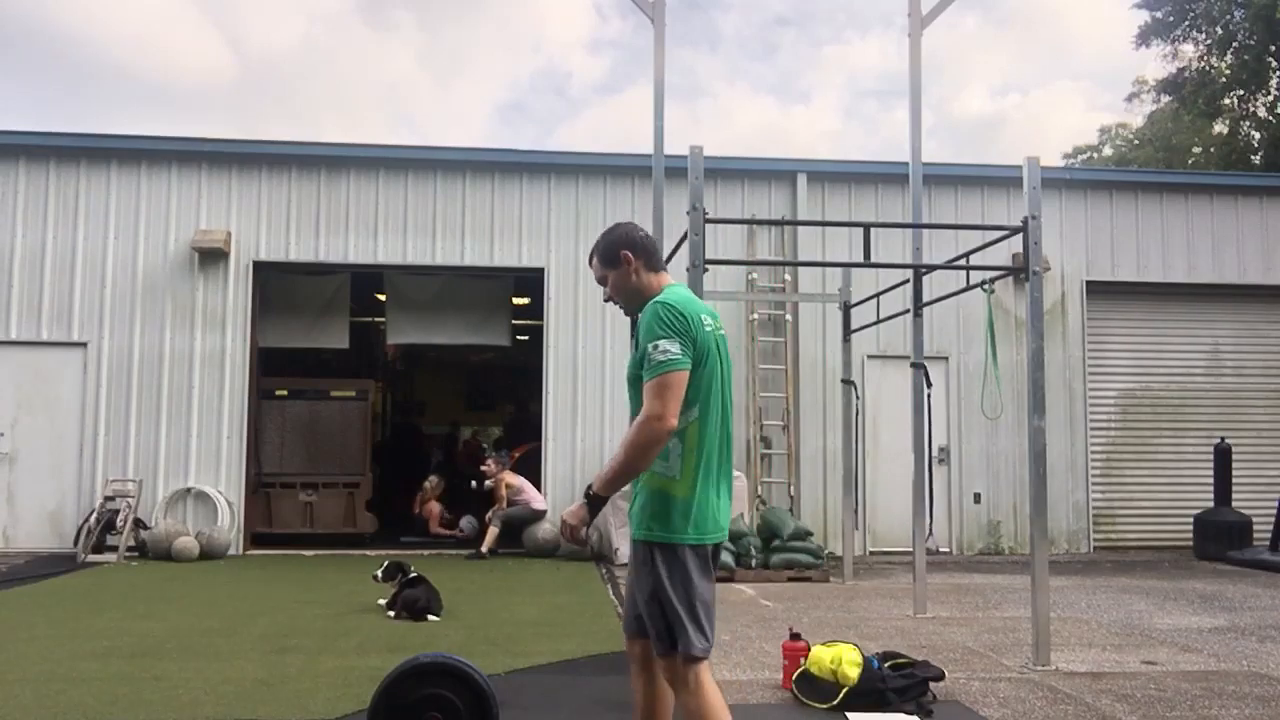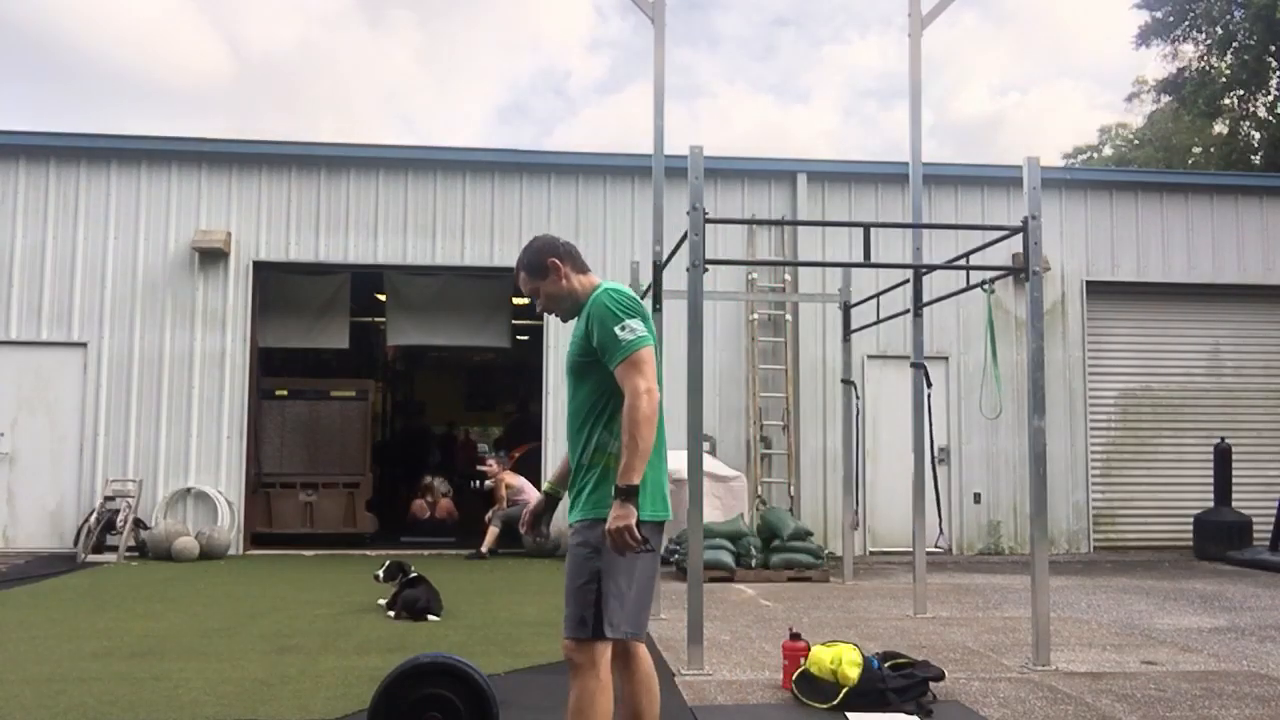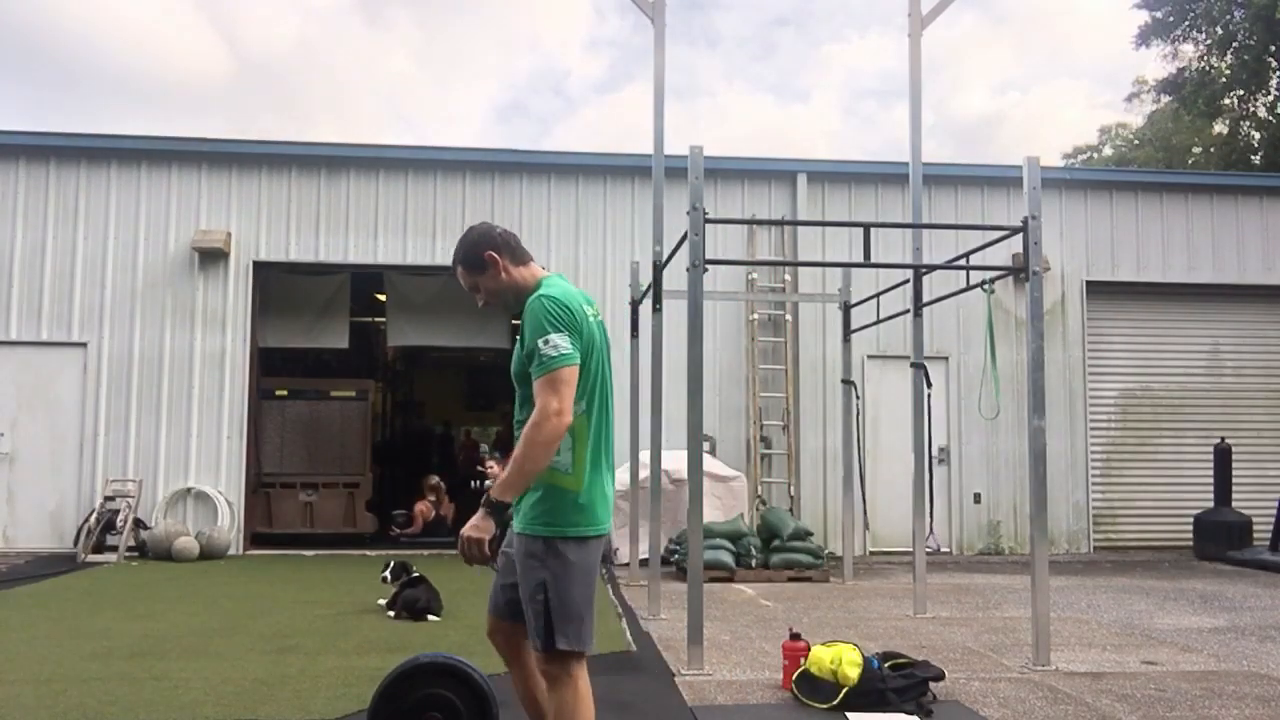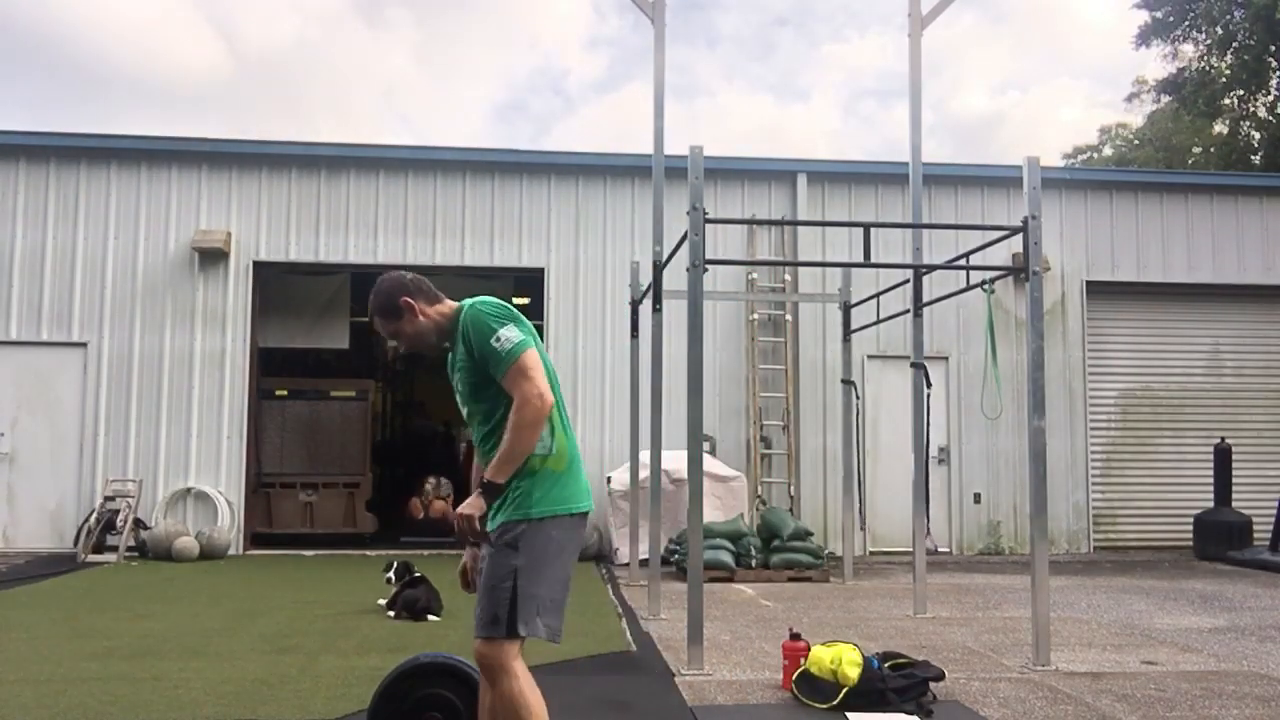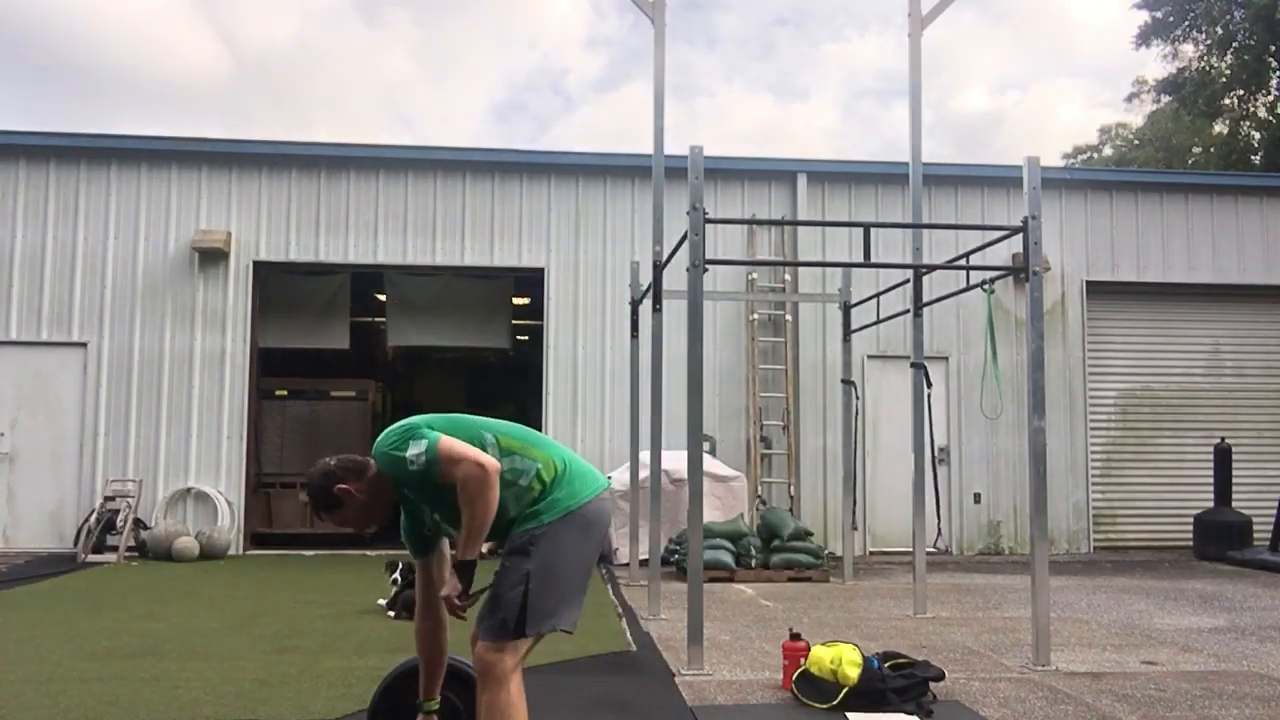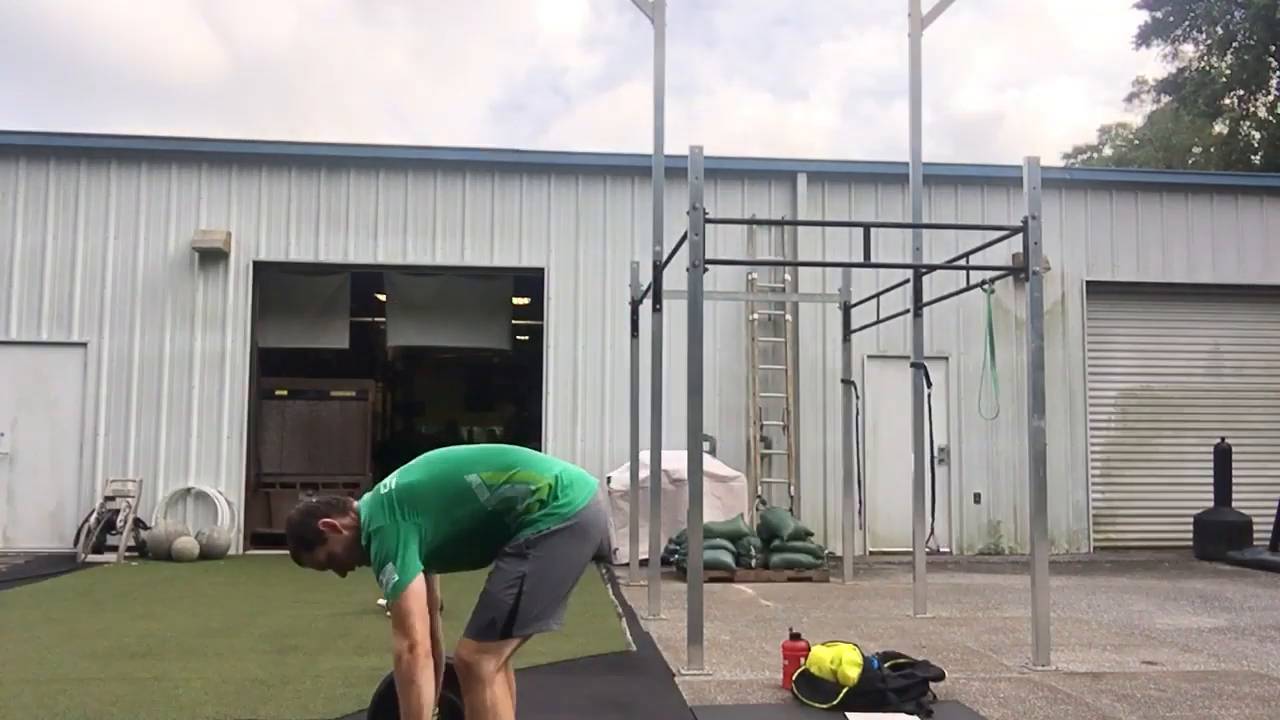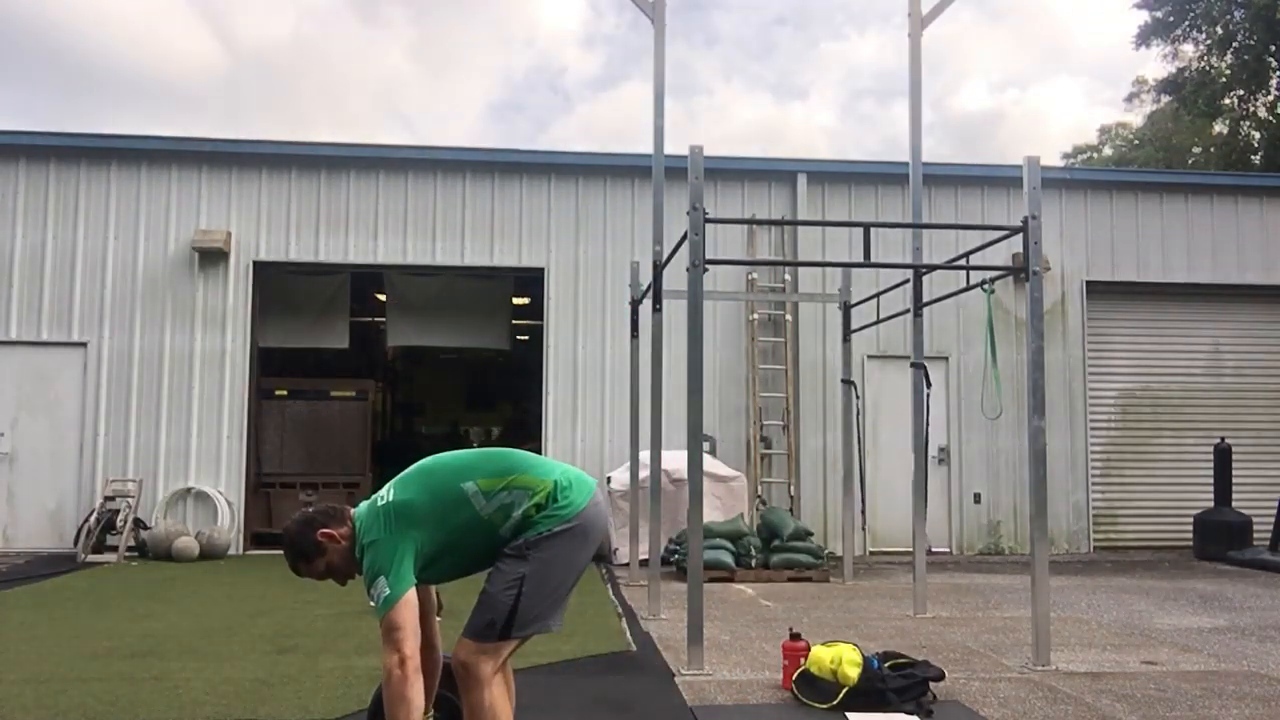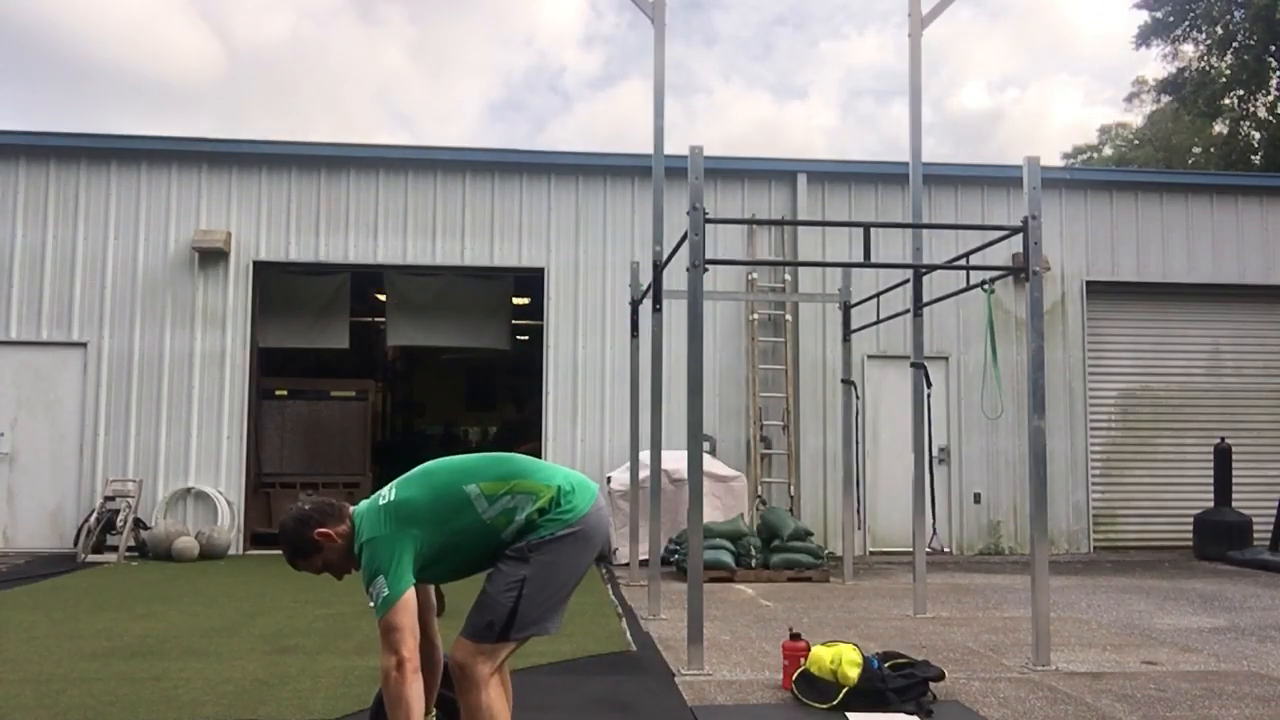
dt=0.5s
person 1, frame 1
left shoulder: (663, 313)
right shoulder: (698, 312)
left elbow: (659, 420)
left wrist: (591, 500)
left hip: (671, 517)
right hip: (697, 509)
left knee: (686, 667)
right knee: (643, 645)
person 1, frame 2
left shoulder: (609, 303)
right shoulder: (598, 314)
left elbow: (643, 396)
left wrist: (624, 497)
right wrist: (547, 494)
left hip: (614, 506)
right hip: (610, 503)
left knee: (587, 650)
right knee: (624, 642)
person 1, frame 3
left shoulder: (546, 306)
right shoulder: (566, 300)
left elbow: (553, 416)
left wrist: (492, 508)
left hip: (558, 512)
right hip: (546, 507)
left knee: (559, 659)
right knee: (505, 628)
person 1, frame 4
left shoulder: (481, 318)
right shoulder: (459, 354)
left elbow: (536, 397)
left wrist: (486, 492)
right wrist: (476, 543)
left hip: (543, 502)
right hip: (521, 501)
left knee: (498, 652)
right knee: (494, 650)
person 1, frame 5
left shoulder: (393, 449)
right shoulder: (416, 507)
left elbow: (482, 469)
right elbow: (430, 610)
left wrist: (463, 568)
left hip: (566, 506)
right hip: (567, 508)
left knee: (496, 659)
right knee: (489, 651)
person 1, frame 6
left shoulder: (385, 526)
right shoulder: (397, 511)
left elbow: (412, 648)
right elbow: (426, 637)
left hip: (563, 512)
right hip: (575, 503)
left knee: (477, 661)
right knee: (491, 652)
person 1, frame 7
left shoulder: (382, 538)
right shoulder: (393, 520)
left elbow: (402, 660)
right elbow: (423, 643)
left hip: (562, 513)
right hip: (574, 505)
left knee: (475, 662)
right knee: (489, 653)
person 1, frame 8
left shoulder: (380, 538)
right shoulder: (393, 519)
left elbow: (402, 661)
right elbow: (423, 643)
left hip: (564, 519)
right hip: (575, 507)
left knee: (472, 662)
right knee: (486, 653)
